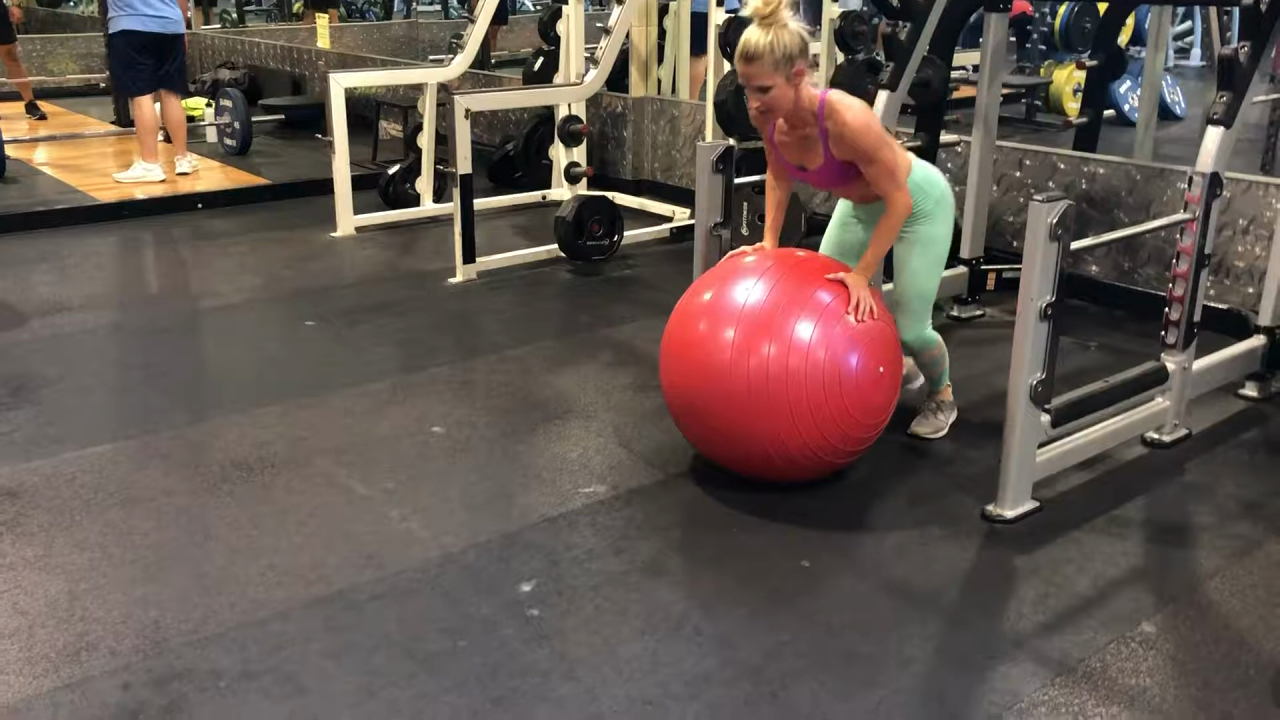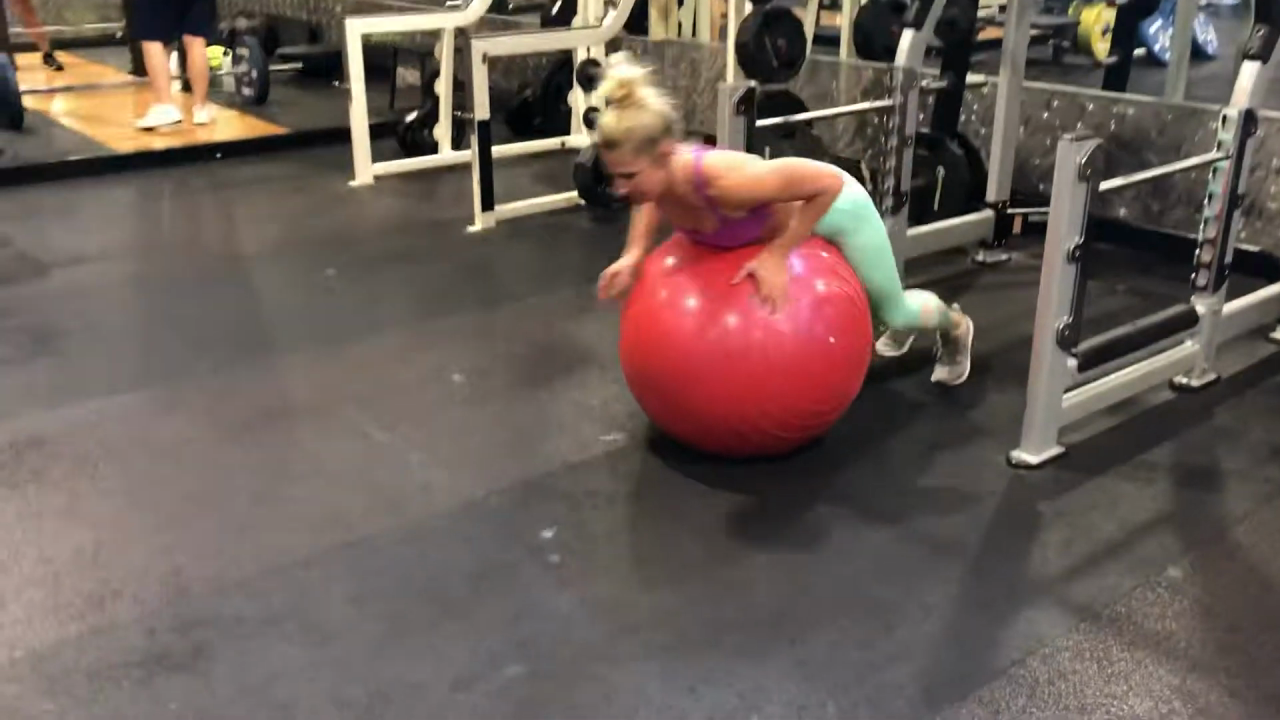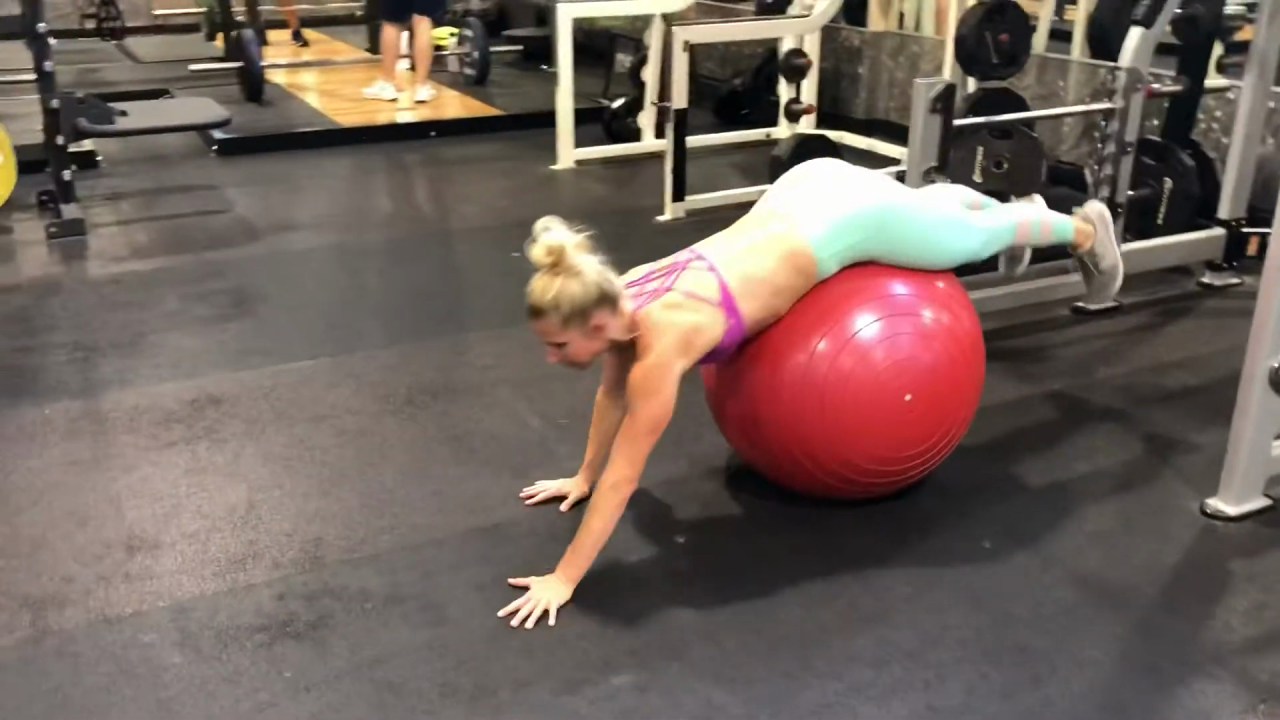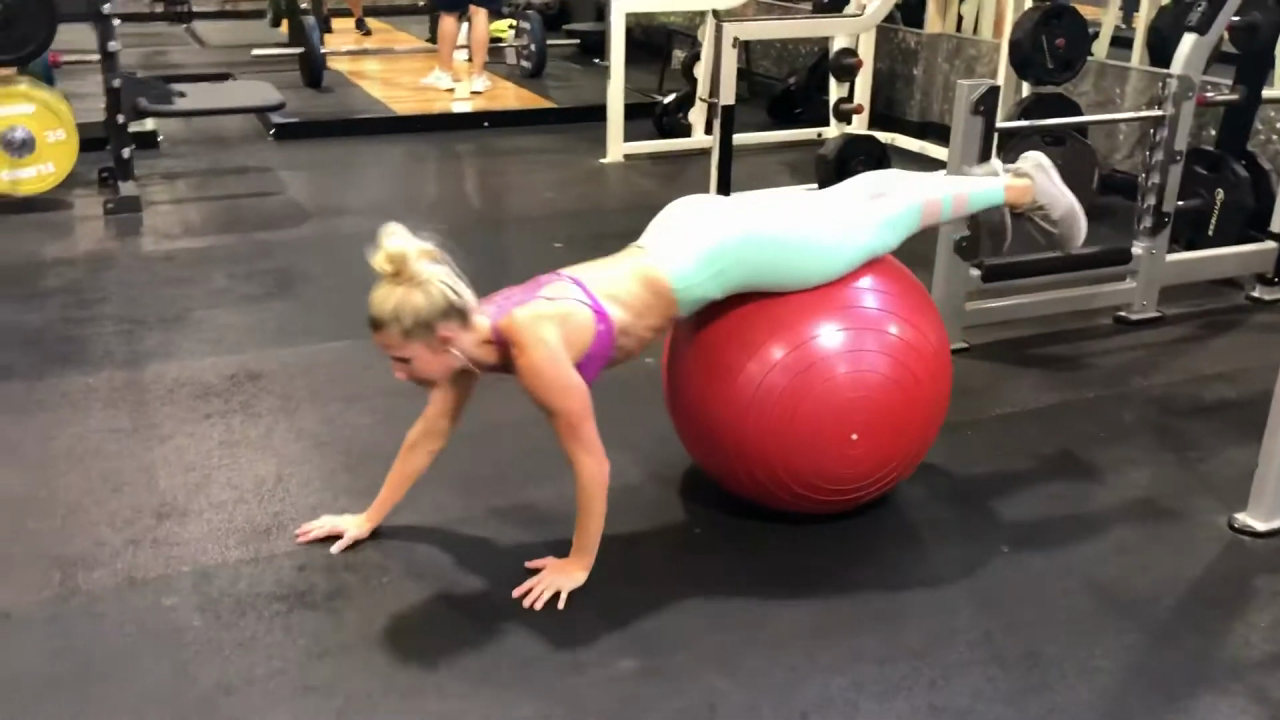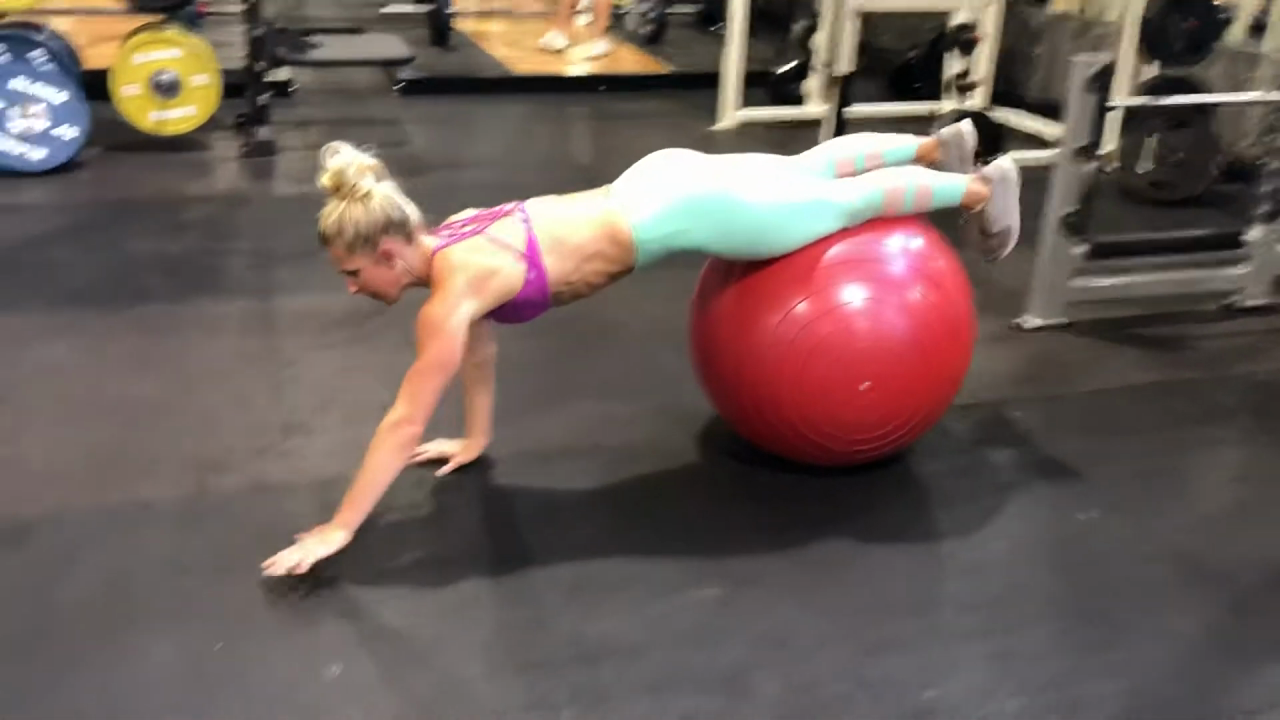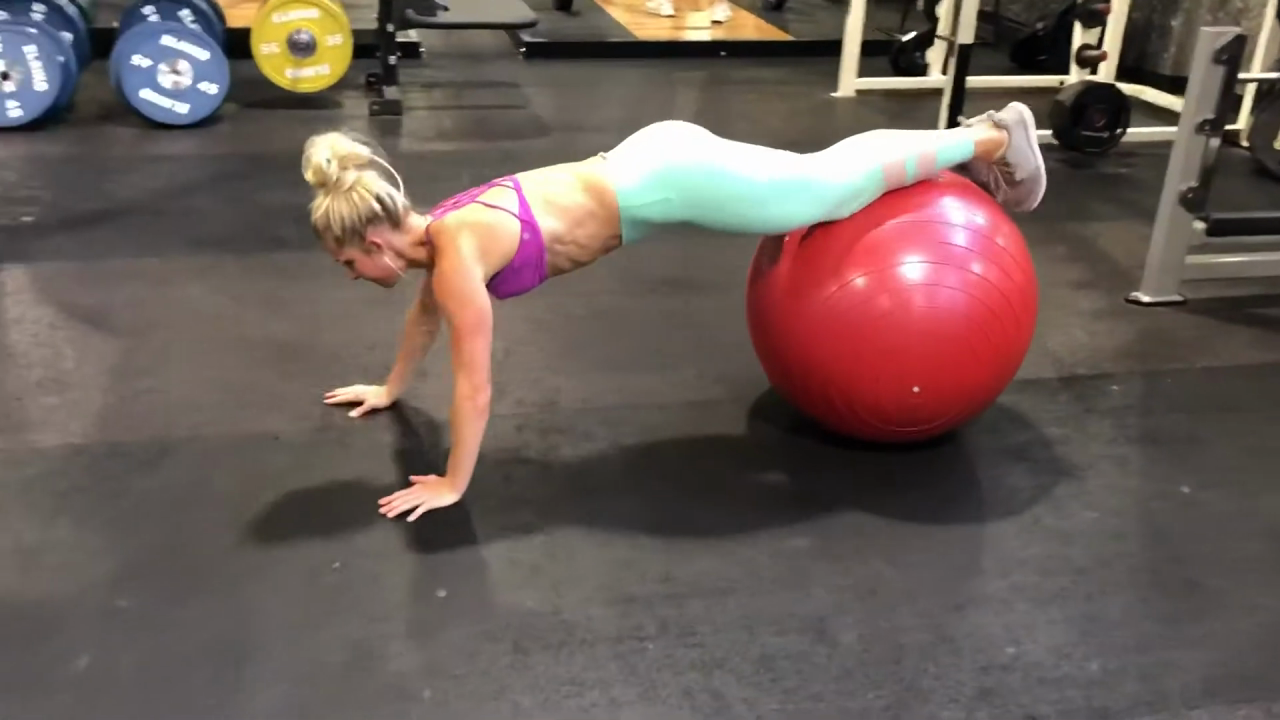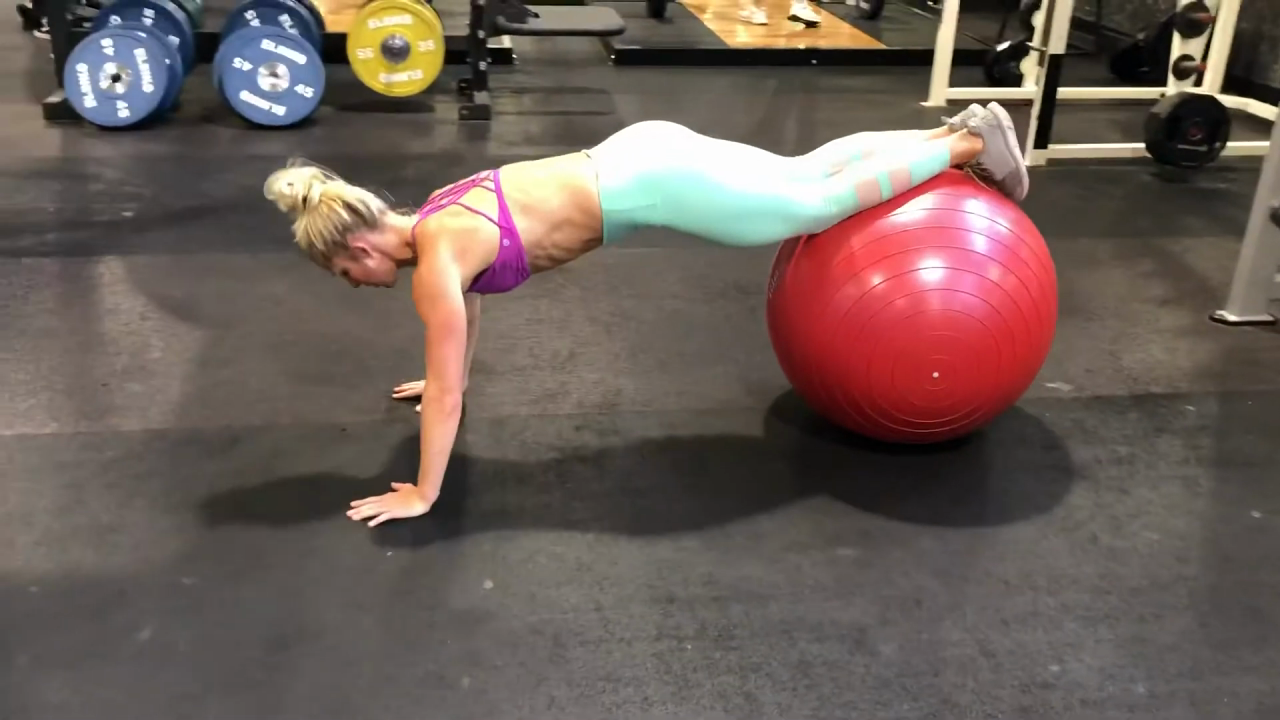
dt=0.5s
person 1, frame 1
left shoulder: (845, 119)
right shoulder: (766, 114)
left elbow: (898, 200)
right elbow: (778, 175)
left wrist: (862, 275)
right wrist: (769, 242)
left hip: (919, 202)
right hip: (860, 204)
left knee: (908, 327)
left ankle: (942, 396)
person 1, frame 2
left shoulder: (725, 180)
right shoulder: (652, 171)
left elbow: (829, 183)
right elbow: (651, 201)
left wrist: (775, 254)
right wrist: (634, 252)
left hip: (835, 208)
right hip: (785, 215)
left knee: (894, 310)
left ankle: (953, 326)
right ankle: (906, 325)
person 1, frame 3
left shoulder: (662, 337)
right shoulder: (616, 301)
left elbow: (625, 474)
right elbow: (611, 392)
left wrist: (564, 577)
right wrist: (581, 478)
left hip: (853, 218)
right hip: (807, 189)
left knee: (982, 236)
right knee: (940, 205)
left ankle: (1088, 231)
right ankle: (1014, 209)
person 1, frame 4
left shoulder: (532, 348)
right shoulder: (461, 326)
left elbow: (591, 460)
right elbow: (431, 429)
left wrist: (581, 560)
right wrist: (374, 516)
left hip: (721, 249)
right hip: (688, 227)
left knee: (870, 228)
right knee: (830, 205)
left ankle: (1020, 185)
right ankle: (970, 185)
person 1, frame 5
left shoulder: (454, 281)
right shoulder: (445, 240)
left elbow: (404, 420)
right elbow: (481, 344)
left wrist: (338, 530)
right wrist: (476, 438)
left hip: (678, 210)
right hip: (659, 182)
left knee: (840, 203)
right knee: (806, 172)
left ankle: (979, 190)
right ankle: (937, 148)
person 1, frame 6
left shoulder: (457, 247)
right shoulder: (440, 229)
left elbow: (474, 378)
right elbow: (428, 308)
left wrist: (455, 483)
right wrist: (392, 387)
left hip: (666, 180)
right hip: (651, 159)
left knee: (840, 190)
right knee: (819, 168)
left ankle: (996, 139)
right ankle: (968, 134)
person 1, frame 7
left shoulder: (437, 254)
right shoulder: (434, 220)
left elbow: (446, 392)
right elbow: (469, 297)
left wrist: (422, 495)
right wrist: (447, 380)
left hip: (649, 185)
right hip: (641, 152)
left knee: (821, 205)
right knee: (807, 174)
left ankle: (971, 144)
right ankle: (957, 131)
